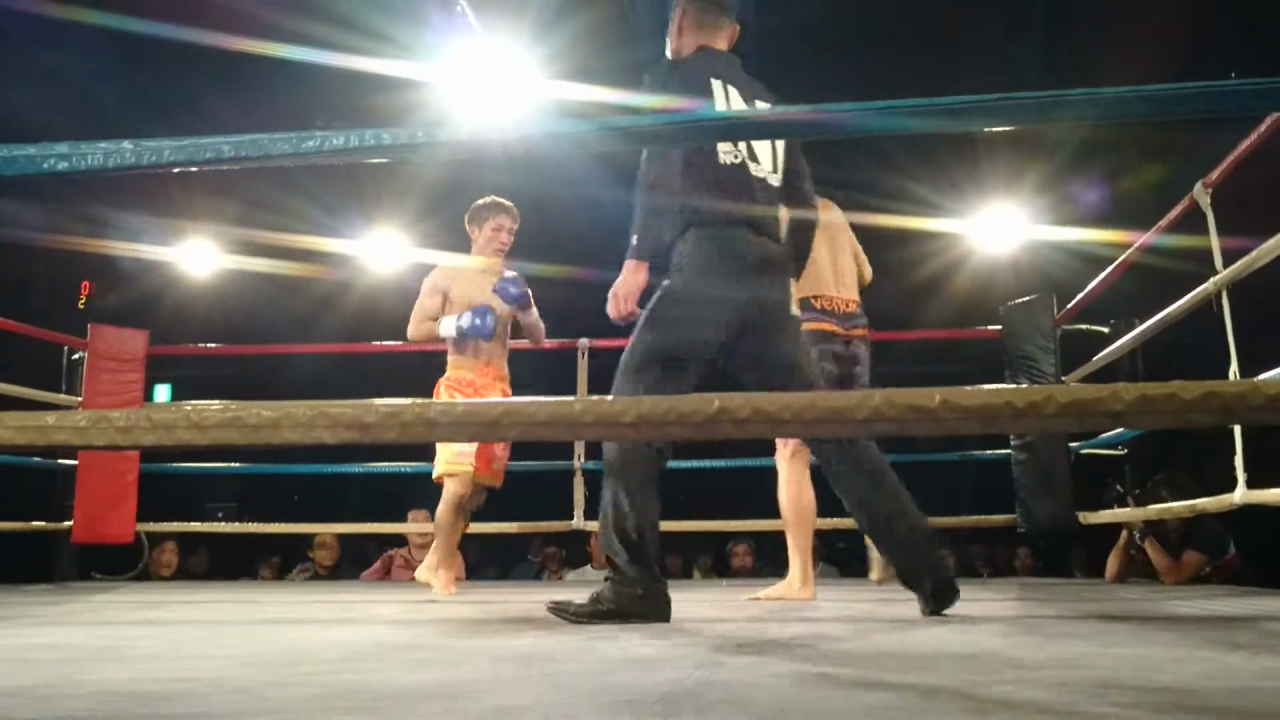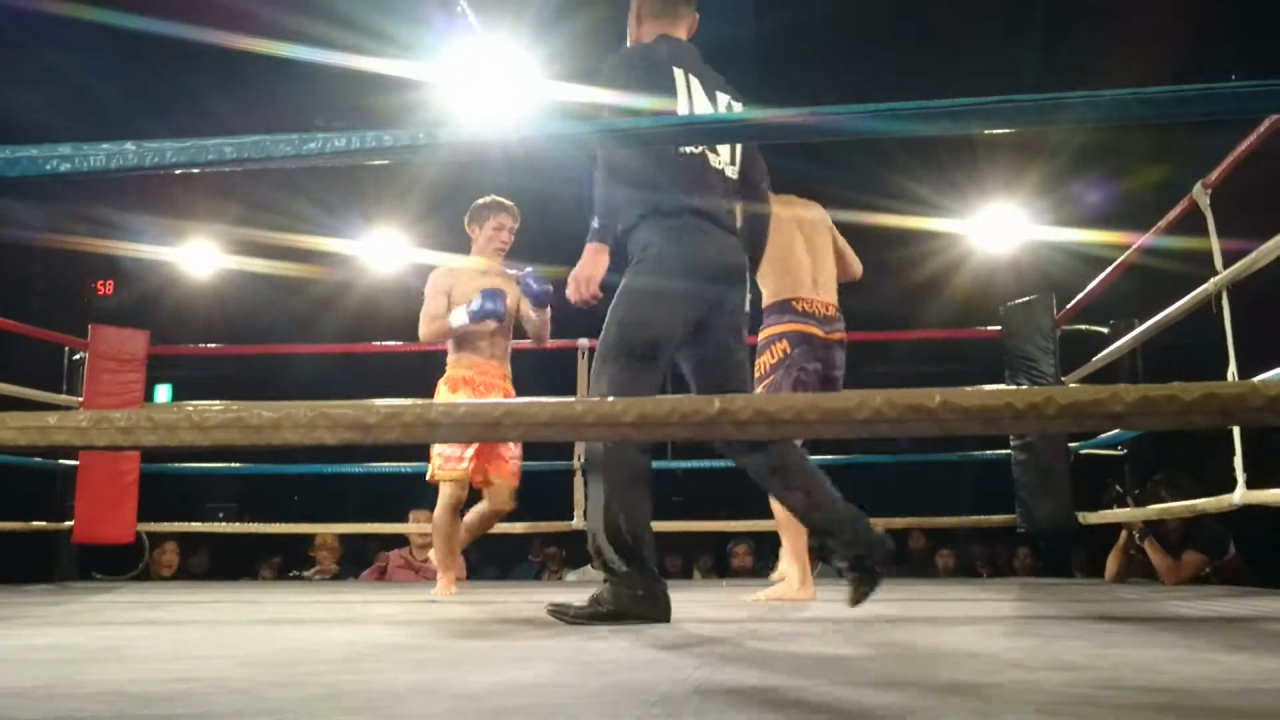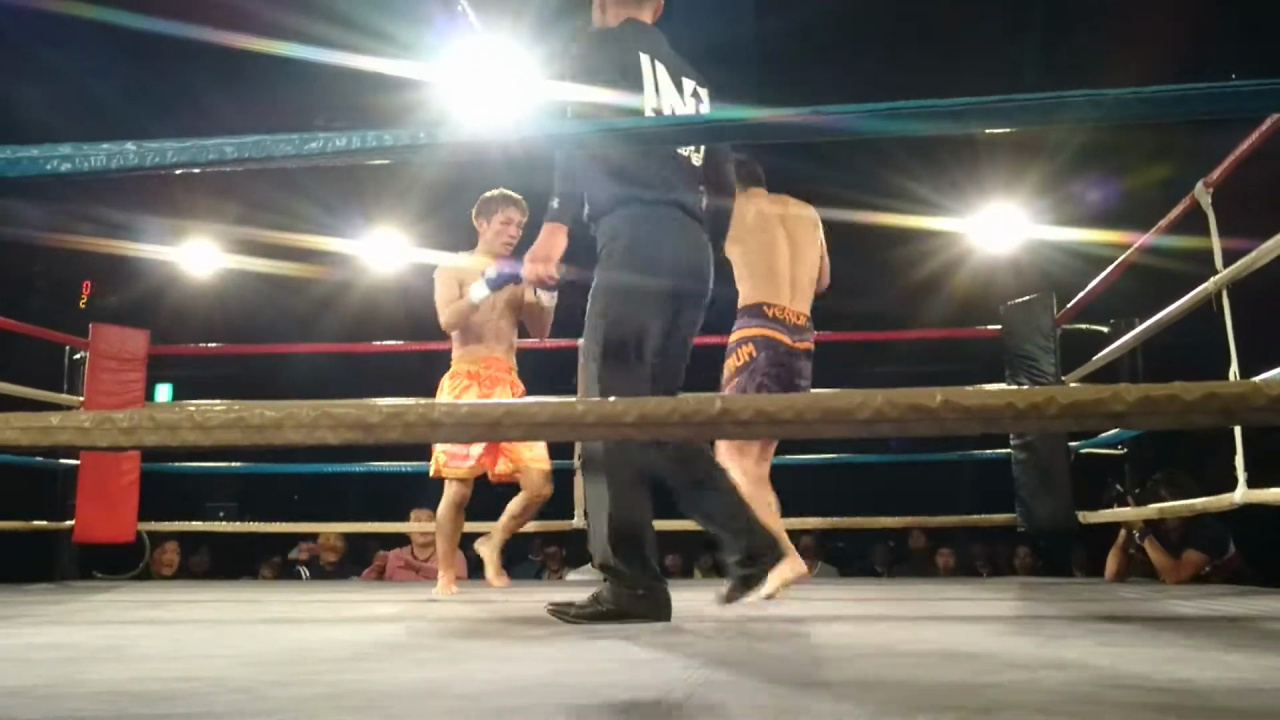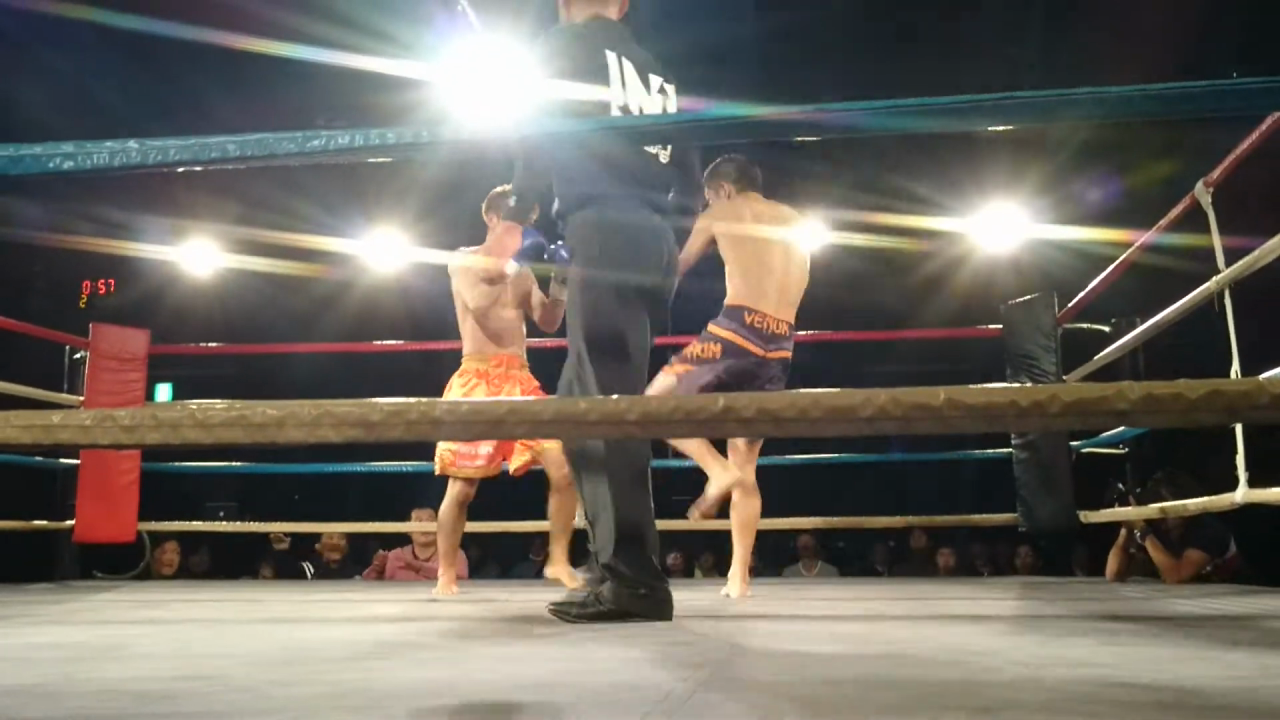
dt=0.1s
person 1, frame 1
left shoulder: (675, 77)
right shoulder: (765, 101)
left elbow: (661, 166)
right elbow: (804, 205)
left wrist: (638, 260)
left hip: (709, 259)
right hip: (766, 270)
left knee: (639, 400)
left ankle: (634, 582)
right ankle: (920, 562)
person 1, frame 2
left shoulder: (635, 64)
right shoulder: (726, 94)
left elbow: (621, 149)
right elbow: (757, 197)
left wrist: (600, 241)
left hip: (665, 246)
right hip: (726, 256)
left knee: (617, 403)
left ankle: (631, 585)
right ankle: (850, 540)
person 1, frame 3
right shoulder: (691, 78)
right elbow: (722, 182)
left wrist: (557, 222)
left hip: (638, 235)
right hip: (692, 247)
left knee: (612, 404)
left ankle: (633, 581)
right ankle: (745, 540)
person 1, frame 4
right shoulder: (658, 74)
left elbow: (548, 134)
right elbow: (690, 172)
left wrist: (514, 217)
left hip: (602, 233)
right hip: (652, 241)
right knee: (599, 404)
left ankle: (633, 579)
right ankle: (627, 564)
person 2, frame 1
right shoulder: (831, 210)
right elbow: (864, 275)
left hip: (811, 329)
right hip: (853, 331)
left knee: (792, 456)
left ankle: (800, 578)
right ankle: (879, 543)
person 2, frame 2
right shoulder: (813, 211)
right elbow: (853, 270)
left hip: (790, 333)
right hip: (831, 334)
left ankle: (800, 577)
right ankle: (793, 557)
person 2, frame 3
left shoulder: (733, 210)
right shoulder: (808, 214)
right elbow: (822, 281)
left hip: (760, 336)
right hip: (799, 344)
left knee: (732, 453)
right knee: (756, 462)
left ankle: (785, 557)
person 2, frame 4
left shoulder: (724, 213)
right shoulder: (794, 220)
left elbow: (677, 267)
left hip: (736, 339)
right hip: (778, 353)
left knee: (656, 401)
right knee: (744, 463)
left ankle: (719, 474)
right ankle: (740, 574)
person 3, frame 1
left shoulder: (512, 282)
right shoulder: (445, 276)
left elbow: (539, 337)
right elbow: (415, 330)
left wrist: (525, 311)
right wrist: (457, 325)
left hip: (498, 390)
right hip: (458, 387)
left knee: (477, 495)
right knee: (458, 487)
left ankle: (432, 564)
right ankle: (443, 566)
person 3, frame 2
left shoulder: (514, 282)
right shoulder: (446, 277)
left elbow: (540, 336)
right elbow: (427, 332)
left wrist: (542, 306)
right wrist: (467, 313)
left hip: (502, 391)
right hip: (460, 388)
left knee: (501, 501)
right knee: (453, 491)
left ankle: (446, 550)
right ankle: (447, 573)
person 3, frame 3
left shoulder: (519, 277)
right shoulder: (453, 269)
left elbow: (540, 332)
right elbow: (448, 320)
left wrist: (548, 293)
right wrist: (485, 286)
left hip: (509, 386)
right hip: (465, 382)
left knee: (539, 486)
right knee: (458, 490)
left ankle: (492, 545)
right ankle: (447, 572)
person 3, frame 4
left shoulder: (524, 270)
right shoulder: (467, 261)
left elbow: (550, 324)
right elbow: (478, 305)
left wrist: (560, 284)
right wrist: (510, 263)
left hip: (520, 381)
right hip: (479, 379)
left knee: (563, 471)
right knee: (462, 486)
left ankle: (558, 560)
right ankle: (446, 573)
